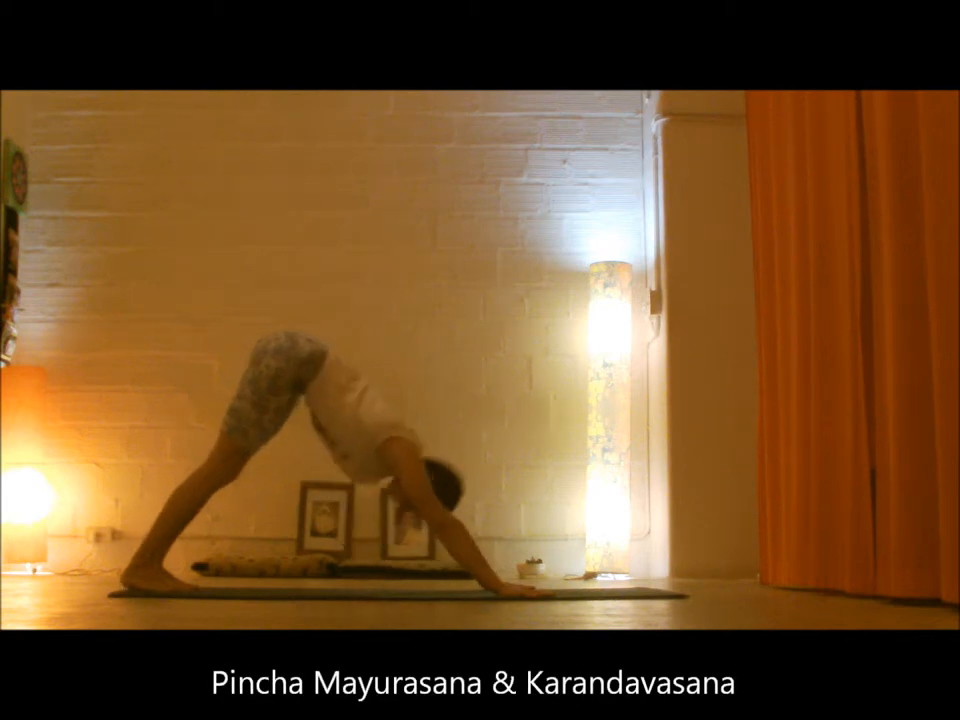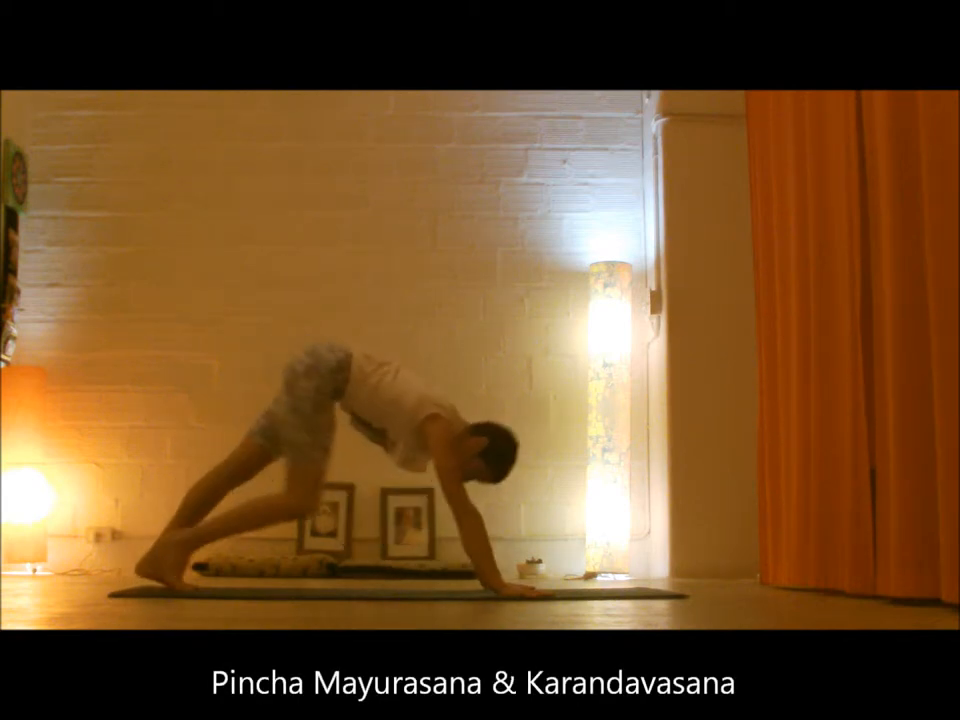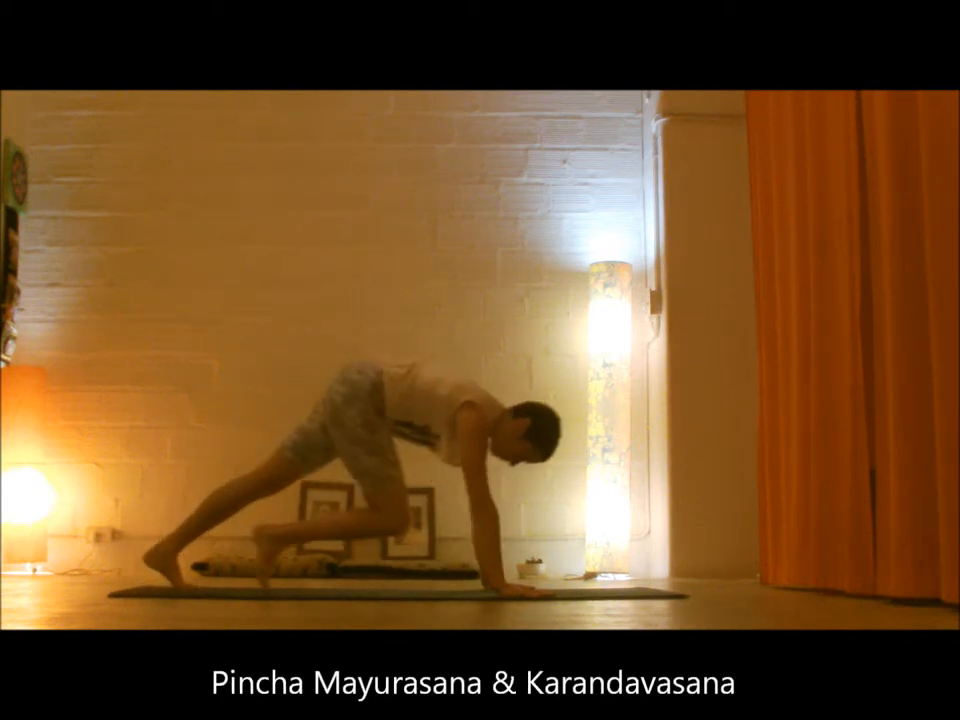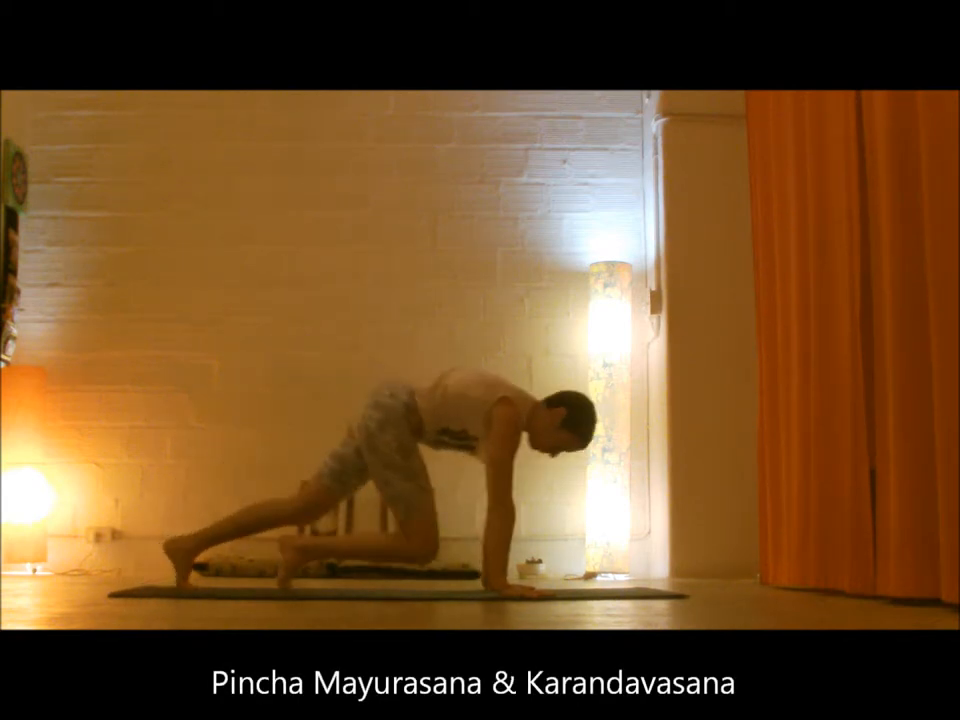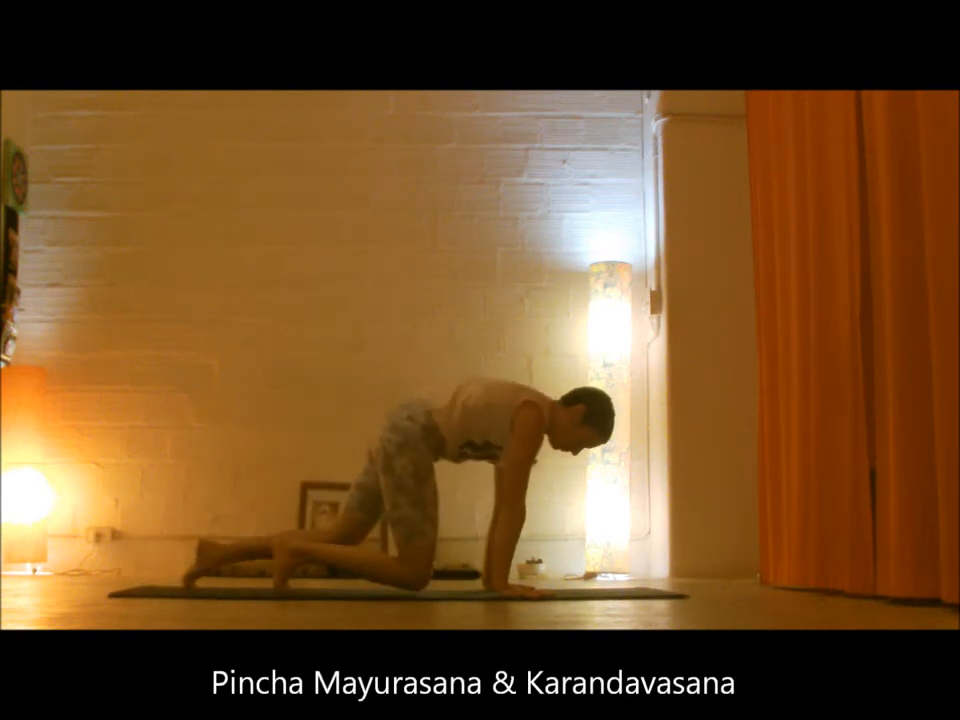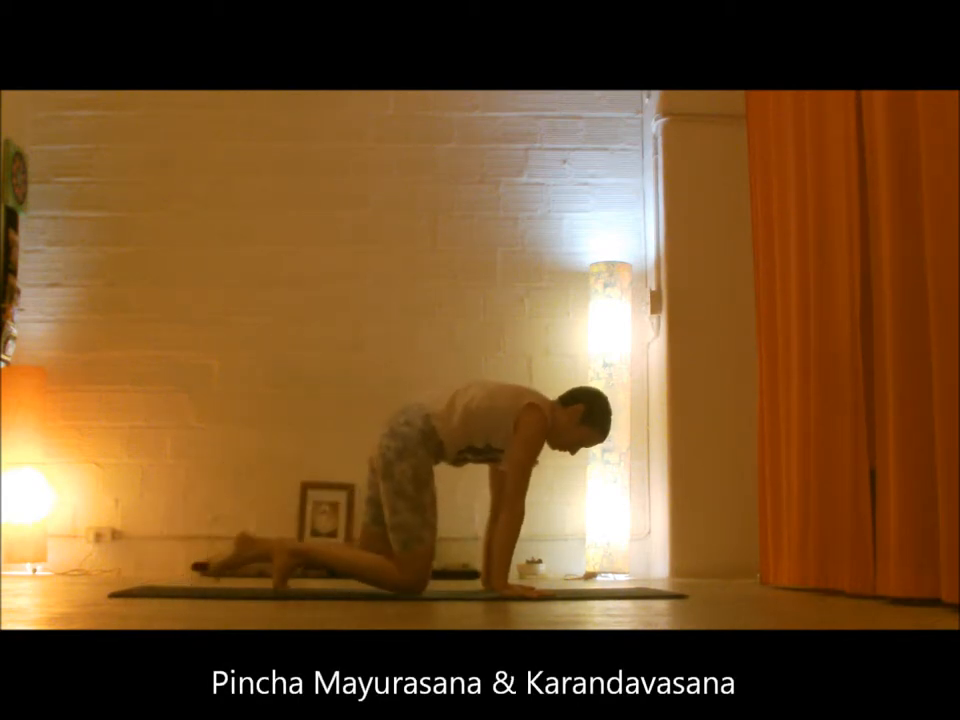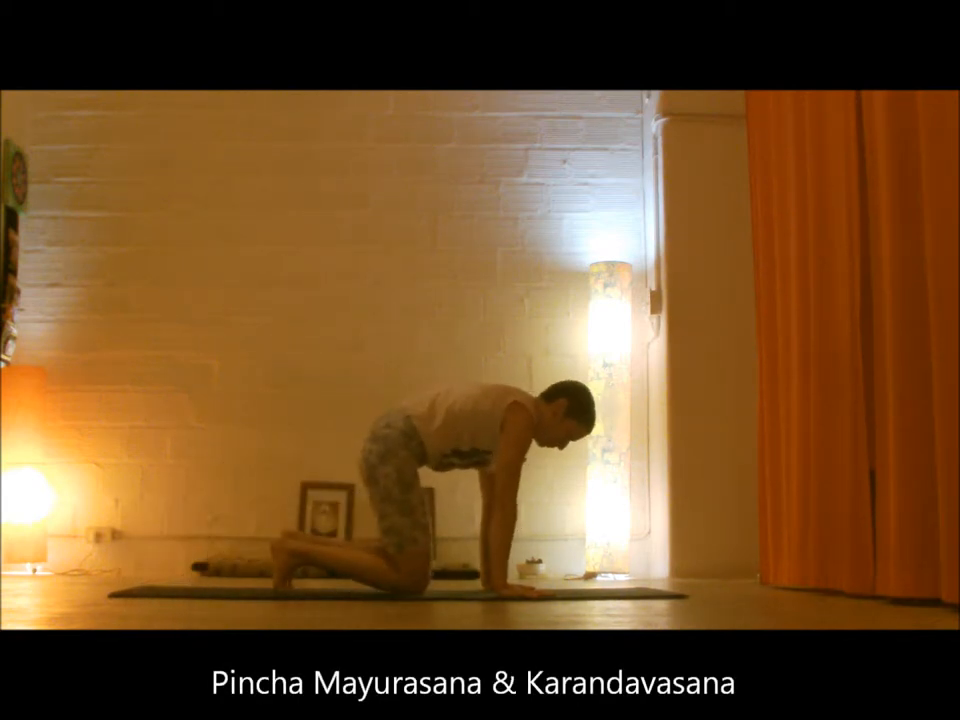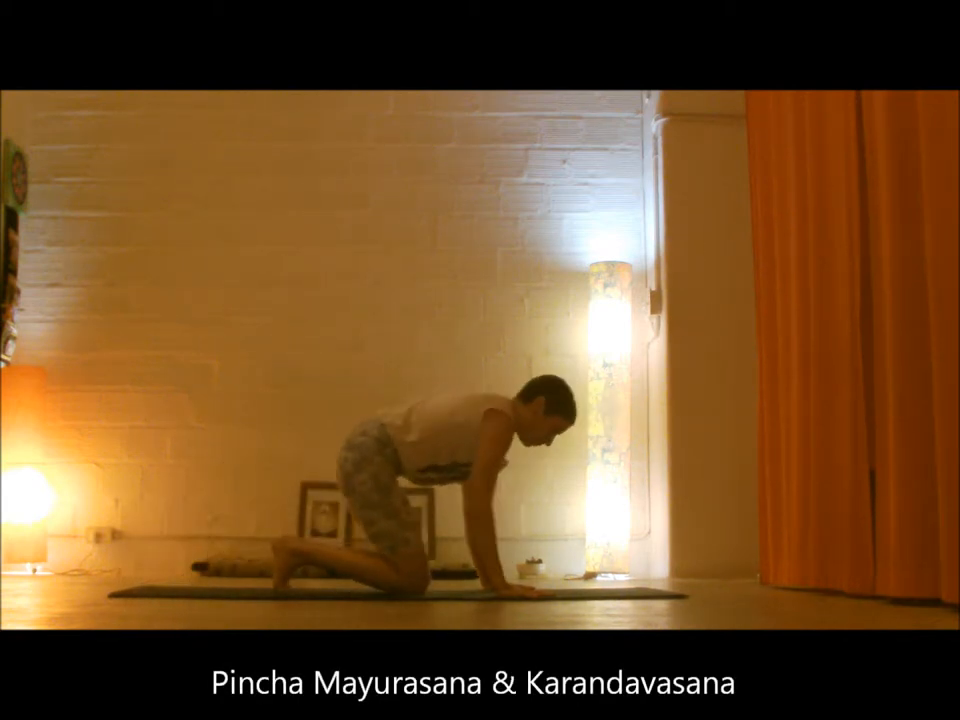
dt=0.3s
person 1, frame 1
left shoulder: (404, 455)
right shoulder: (401, 454)
left elbow: (445, 525)
right elbow: (445, 524)
left wrist: (487, 578)
right wrist: (497, 585)
left hip: (294, 363)
right hip: (287, 359)
left knee: (224, 468)
right knee: (221, 468)
left ankle: (150, 564)
right ankle: (142, 565)
person 1, frame 2
left shoulder: (450, 434)
right shoulder: (442, 431)
left elbow: (464, 512)
right elbow: (463, 511)
left wrist: (487, 575)
right wrist: (497, 582)
left hip: (323, 373)
right hip: (321, 370)
left knee: (237, 468)
right knee: (303, 501)
left ankle: (158, 558)
right ankle: (177, 543)
person 1, frame 3
left shoulder: (485, 421)
right shoulder: (476, 418)
left elbow: (482, 508)
right elbow: (482, 507)
left wrist: (492, 576)
right wrist: (498, 582)
left hip: (353, 394)
right hip: (358, 396)
left knee: (264, 481)
right knee: (393, 520)
left ankle: (166, 550)
right ankle: (277, 536)
person 1, frame 4
left shoulder: (508, 414)
right shoulder: (510, 413)
left elbow: (497, 504)
right elbow: (501, 504)
left wrist: (490, 575)
right wrist: (498, 581)
left hip: (386, 416)
right hip: (392, 418)
left knee: (302, 505)
right knee: (421, 546)
left ankle: (189, 545)
right ankle: (303, 547)
person 1, frame 5
left shoulder: (515, 423)
right shoulder: (534, 416)
left elbow: (502, 507)
right elbow: (513, 507)
left wrist: (490, 577)
right wrist: (501, 582)
left hip: (404, 430)
right hip: (413, 439)
left knee: (338, 539)
right knee: (415, 574)
left ankle: (221, 552)
right ankle: (297, 549)
person 1, frame 6
left shoulder: (507, 423)
right shoulder: (534, 416)
left elbow: (498, 506)
right elbow: (511, 505)
left wrist: (487, 577)
right wrist: (499, 582)
left hip: (402, 437)
right hip: (408, 448)
left knee: (373, 559)
right knee: (410, 579)
left ankle: (255, 548)
right ankle: (295, 550)
person 1, frame 7
left shoulder: (499, 423)
right shoulder: (522, 416)
left elbow: (491, 506)
right elbow: (504, 505)
left wrist: (488, 578)
right wrist: (500, 582)
left hip: (389, 441)
right hip: (393, 448)
left knee: (406, 562)
right knee: (411, 581)
left ankle: (302, 544)
right ankle: (297, 552)
person 1, frame 8
left shoulder: (489, 417)
right shoulder: (501, 420)
left elbow: (475, 506)
right elbow: (477, 506)
left wrist: (489, 578)
right wrist: (498, 582)
left hip: (367, 452)
right hip: (370, 456)
left knee: (408, 569)
right knee: (413, 581)
left ankle: (299, 550)
right ankle: (298, 552)
